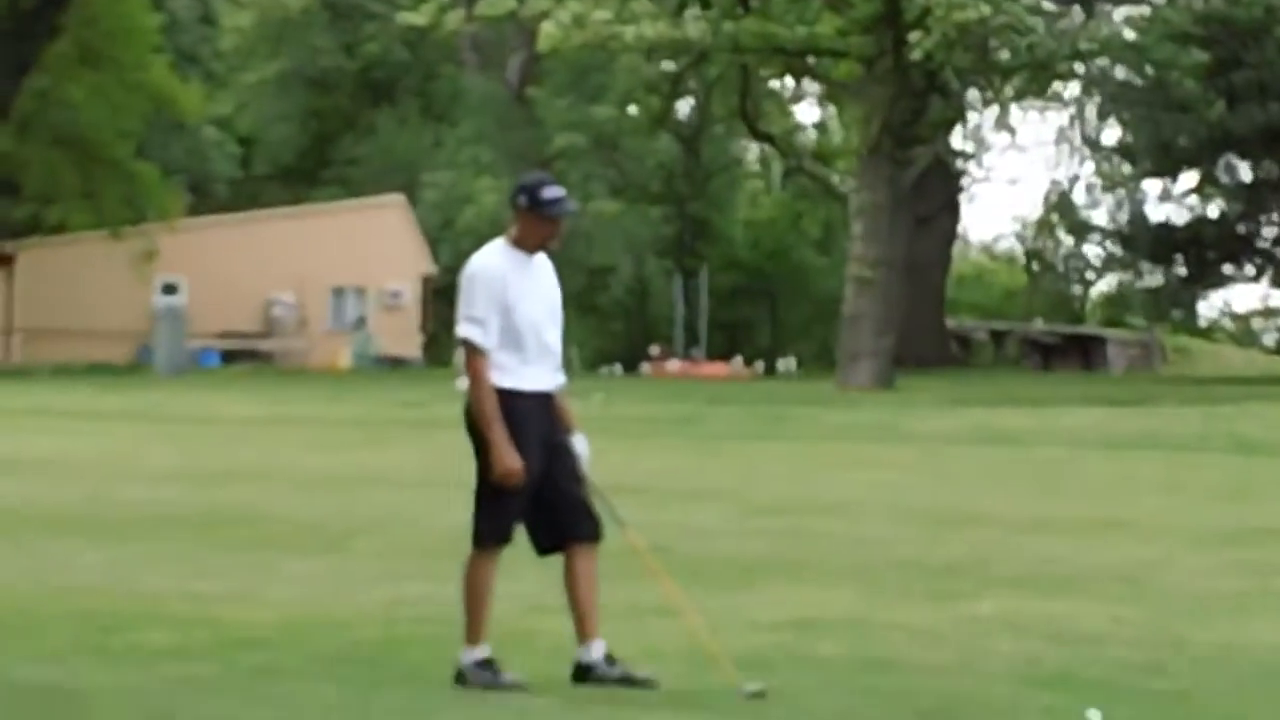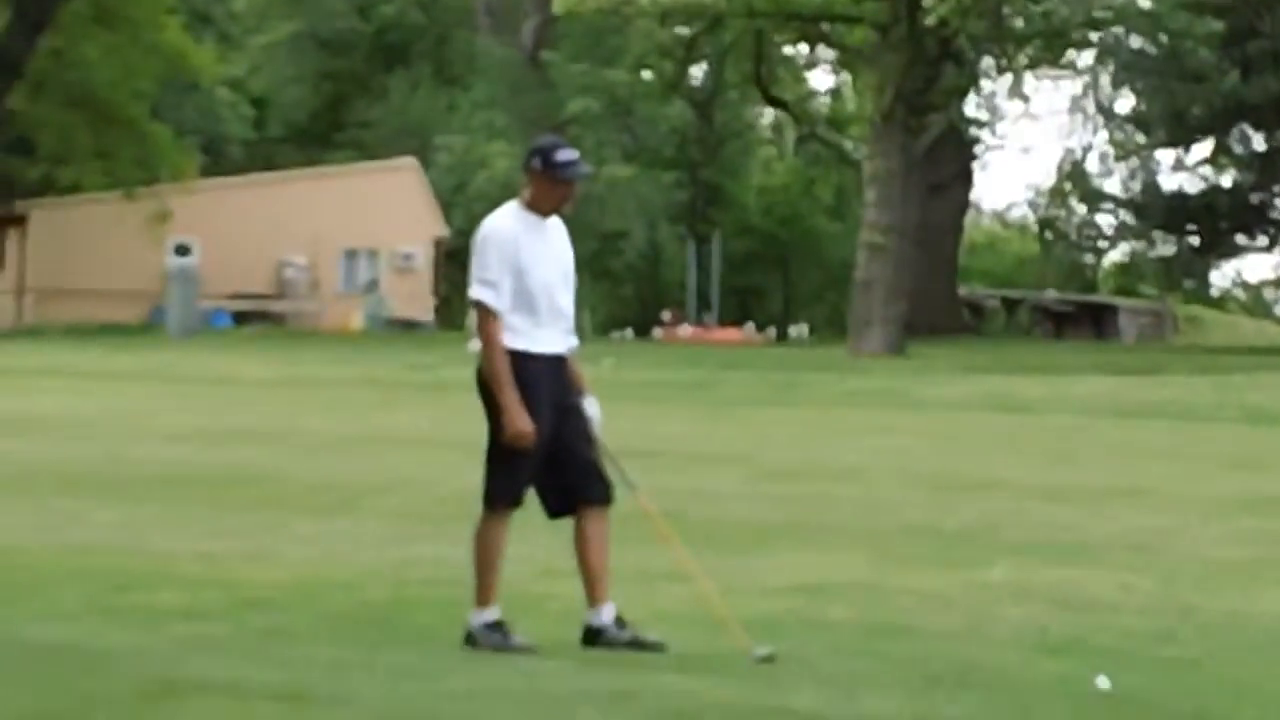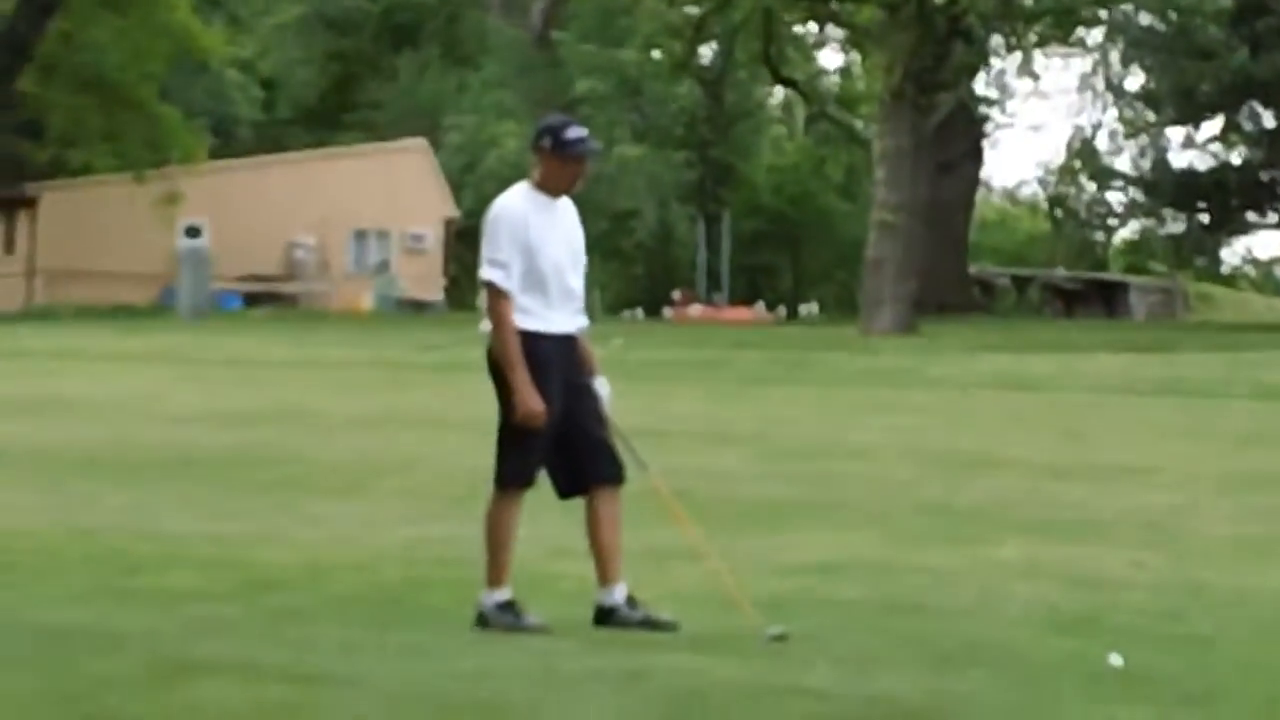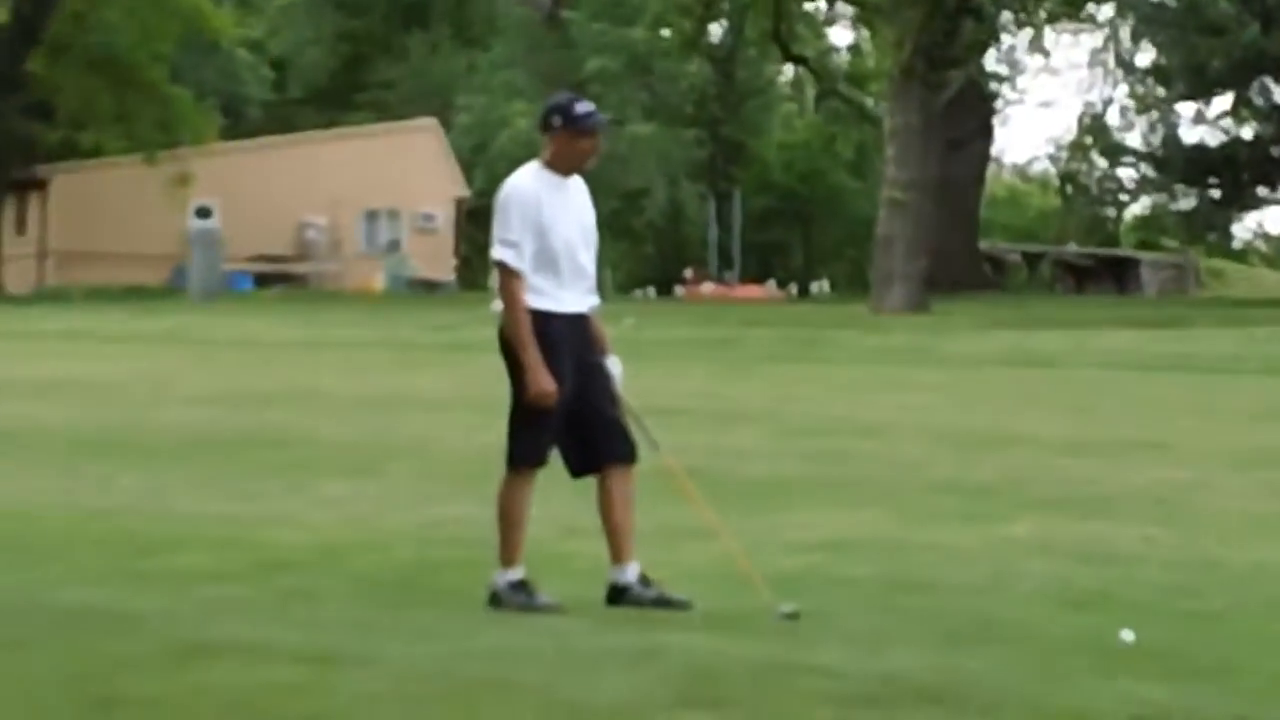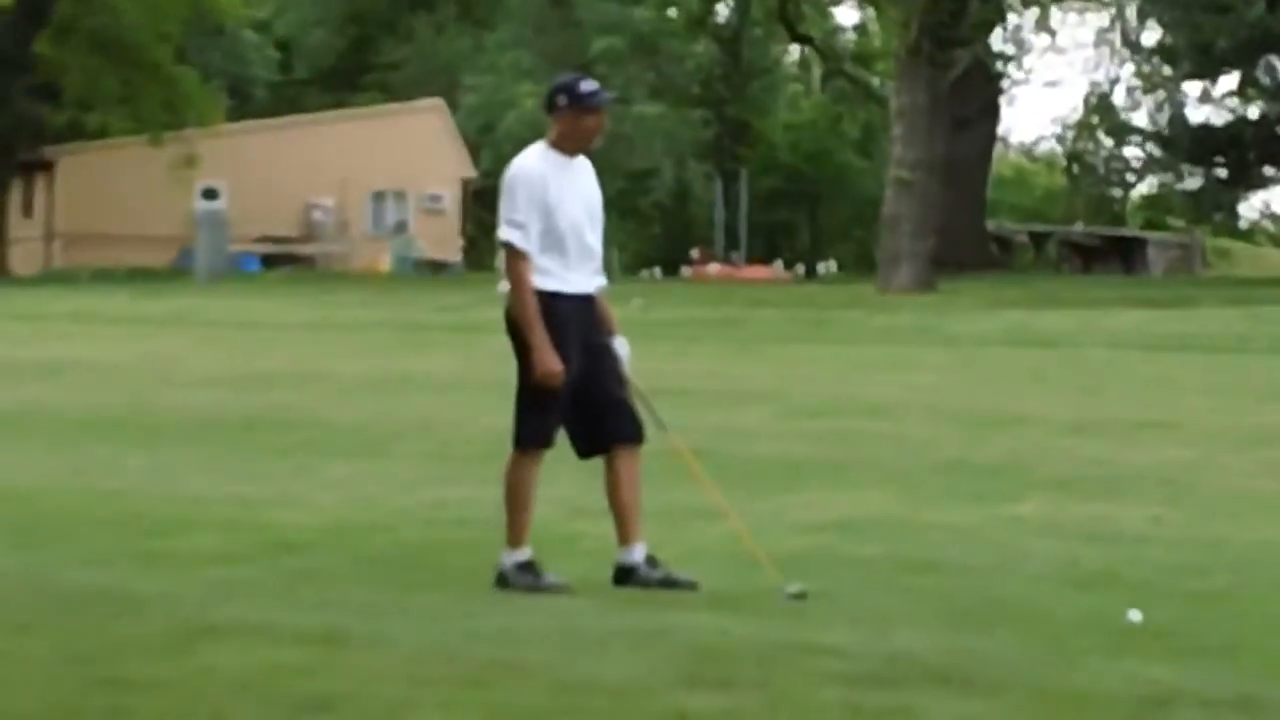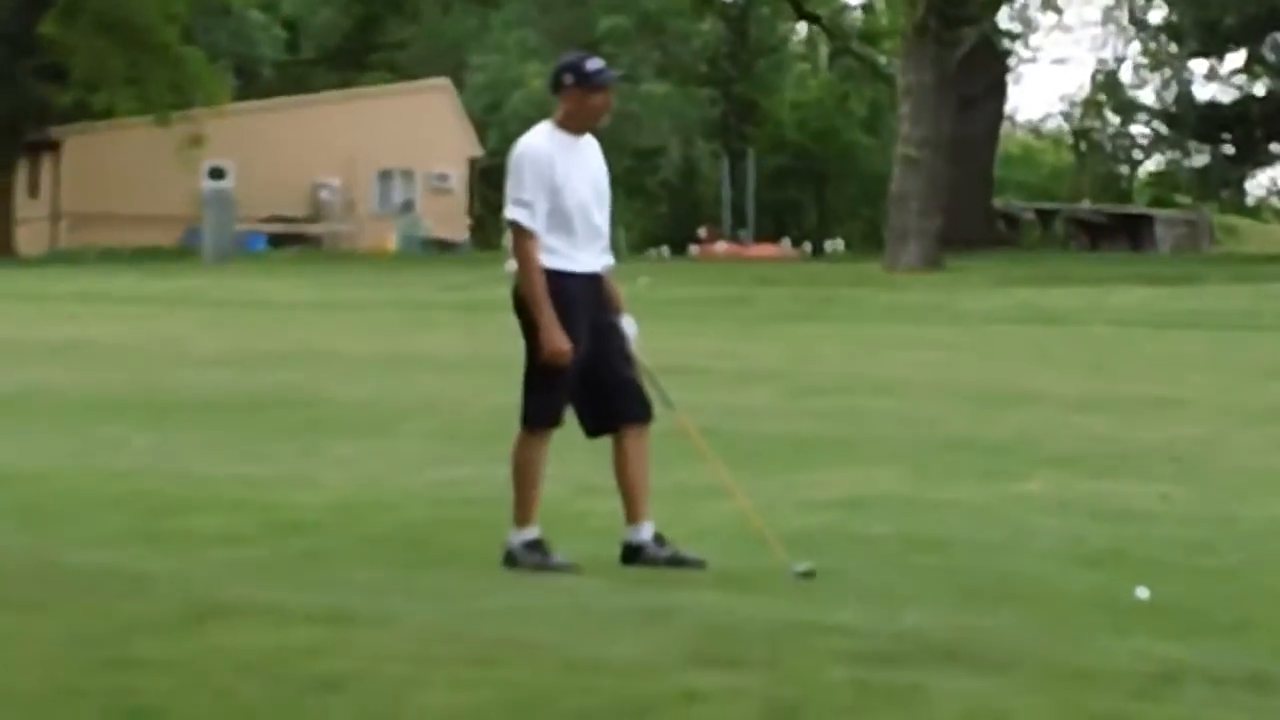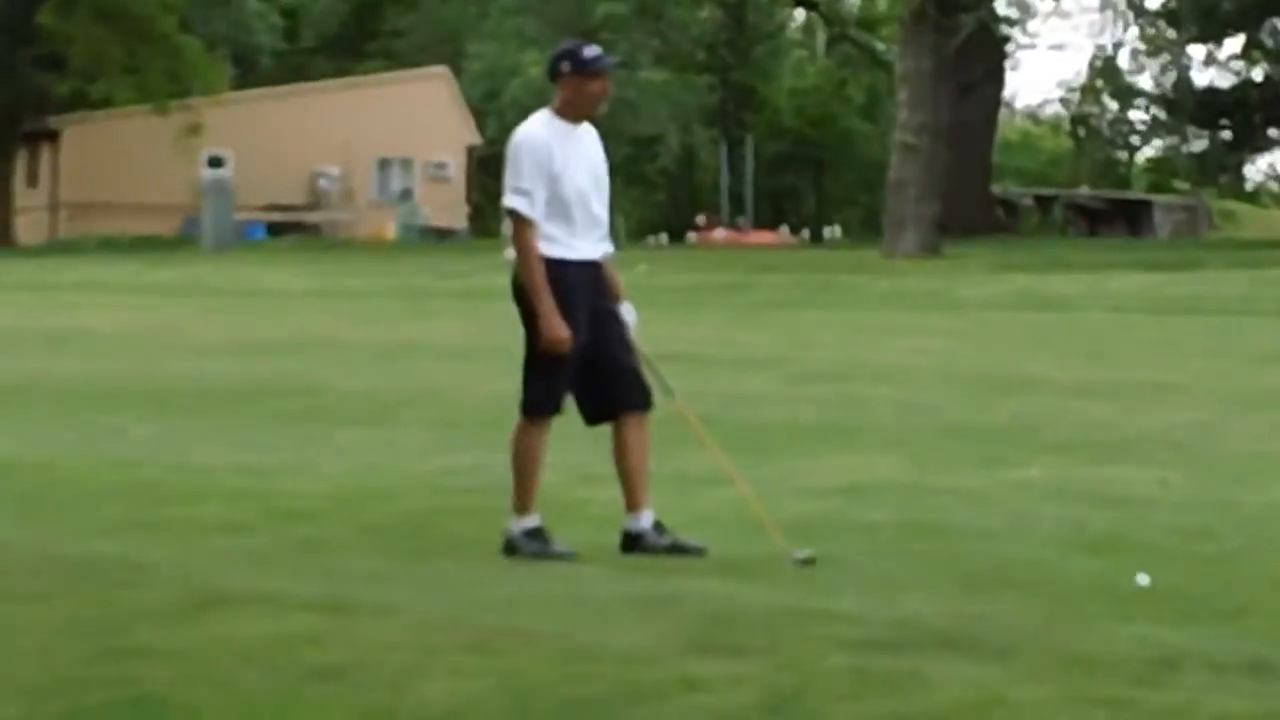
dt=0.1s
person 1, frame 1
left shoulder: (544, 266)
right shoulder: (487, 268)
right elbow: (477, 362)
left wrist: (570, 427)
right wrist: (499, 444)
left hip: (543, 411)
right hip: (505, 407)
left knee: (581, 531)
right knee: (491, 538)
left ankle: (592, 656)
right ankle: (474, 658)
person 1, frame 2
left shoulder: (557, 229)
right shoulder: (500, 230)
right elbow: (489, 324)
left wrist: (582, 389)
right wrist: (510, 406)
left hip: (555, 373)
right hip: (516, 370)
left knee: (593, 494)
right knee: (502, 500)
left ankle: (602, 620)
right ankle: (483, 619)
person 1, frame 3
left shoulder: (566, 209)
right shoulder: (512, 210)
right elbow: (500, 304)
left wrist: (592, 369)
right wrist: (522, 386)
left hip: (566, 353)
right hip: (527, 351)
left knee: (604, 474)
right knee: (514, 480)
left ankle: (613, 599)
right ankle: (495, 600)
person 1, frame 4
left shoulder: (578, 188)
right shoulder: (522, 190)
right elbow: (512, 284)
left wrist: (603, 348)
right wrist: (533, 366)
left hip: (577, 332)
right hip: (538, 331)
left knee: (616, 453)
right knee: (526, 460)
left ankle: (626, 578)
right ankle: (508, 579)
person 1, frame 5
left shoulder: (584, 169)
right shoulder: (529, 170)
right elbow: (518, 264)
left wrist: (611, 328)
right wrist: (540, 346)
left hip: (584, 314)
right hip: (546, 311)
left knee: (623, 434)
right knee: (533, 440)
left ankle: (633, 558)
right ankle: (515, 560)
person 1, frame 6
left shoulder: (590, 147)
right shoulder: (535, 150)
right elbow: (526, 244)
left wrist: (618, 307)
right wrist: (548, 325)
left hip: (591, 292)
right hip: (553, 290)
left knee: (632, 412)
right knee: (541, 419)
left ankle: (640, 537)
right ankle: (523, 539)
person 1, frame 7
left shoulder: (588, 136)
right shoulder: (533, 138)
right elbow: (524, 232)
left wrist: (616, 294)
right wrist: (547, 313)
left hip: (590, 280)
right hip: (551, 277)
left knee: (631, 400)
right knee: (539, 407)
left ankle: (640, 525)
right ankle: (522, 526)
